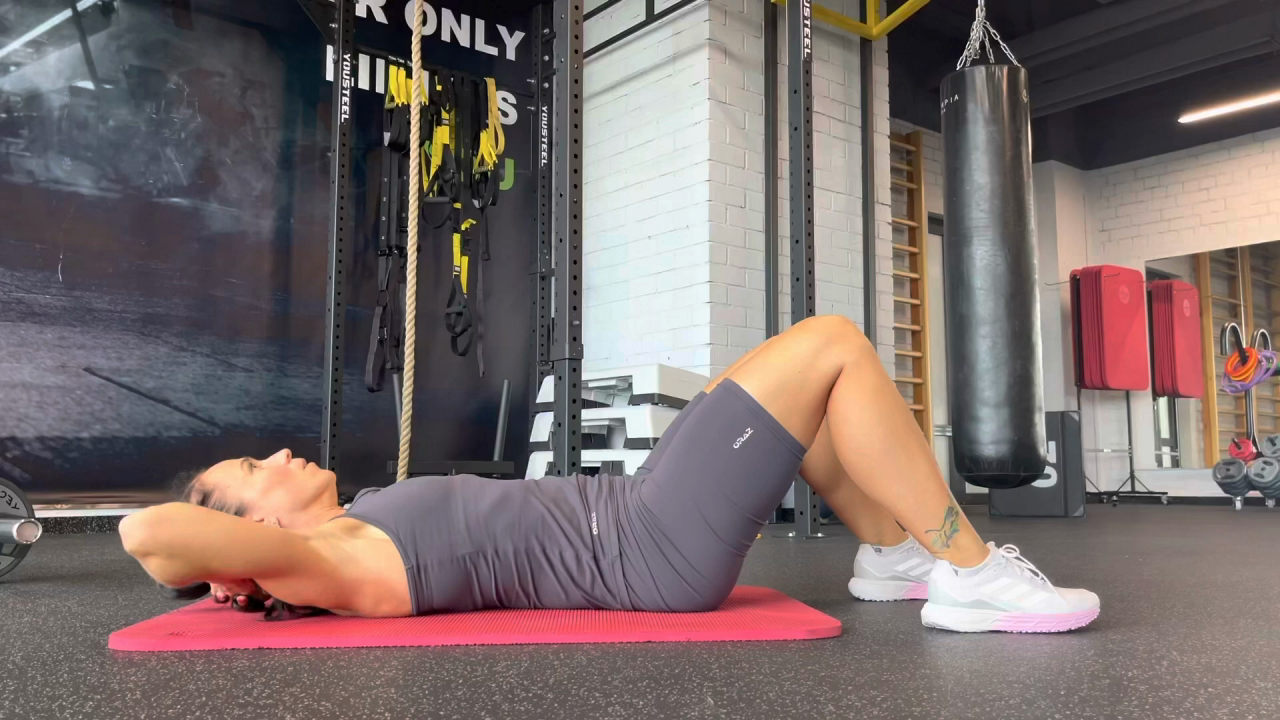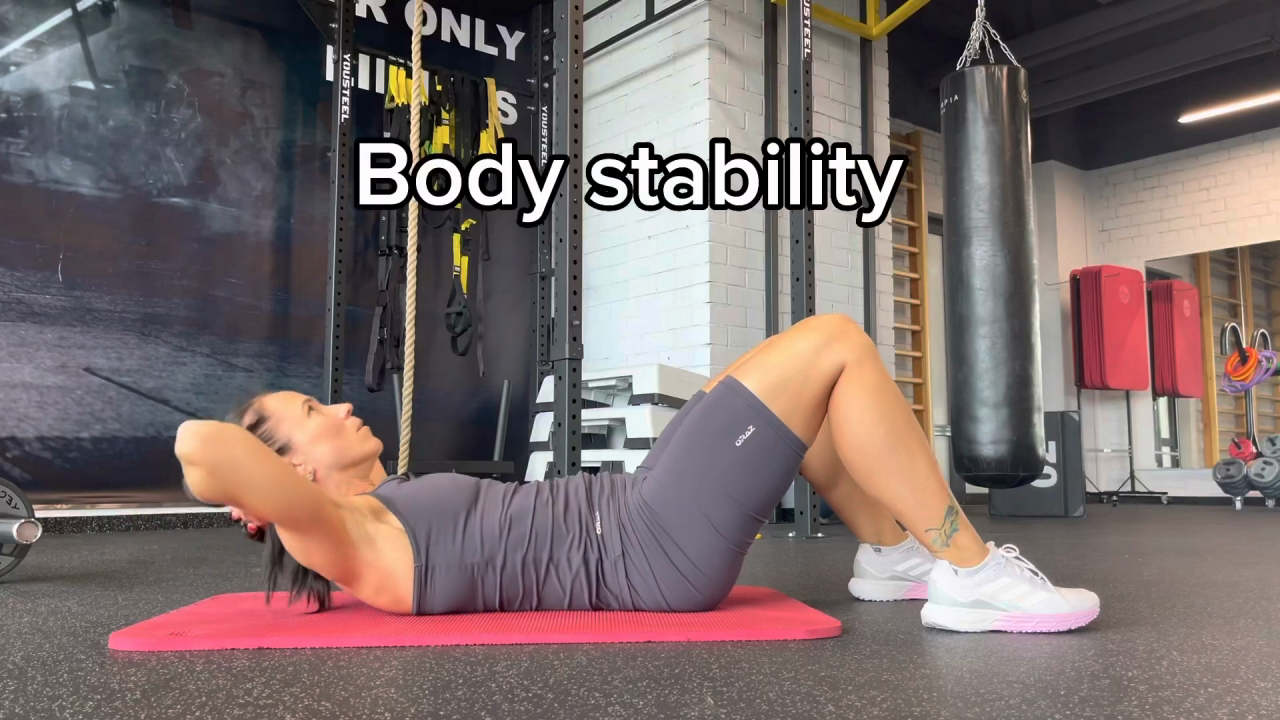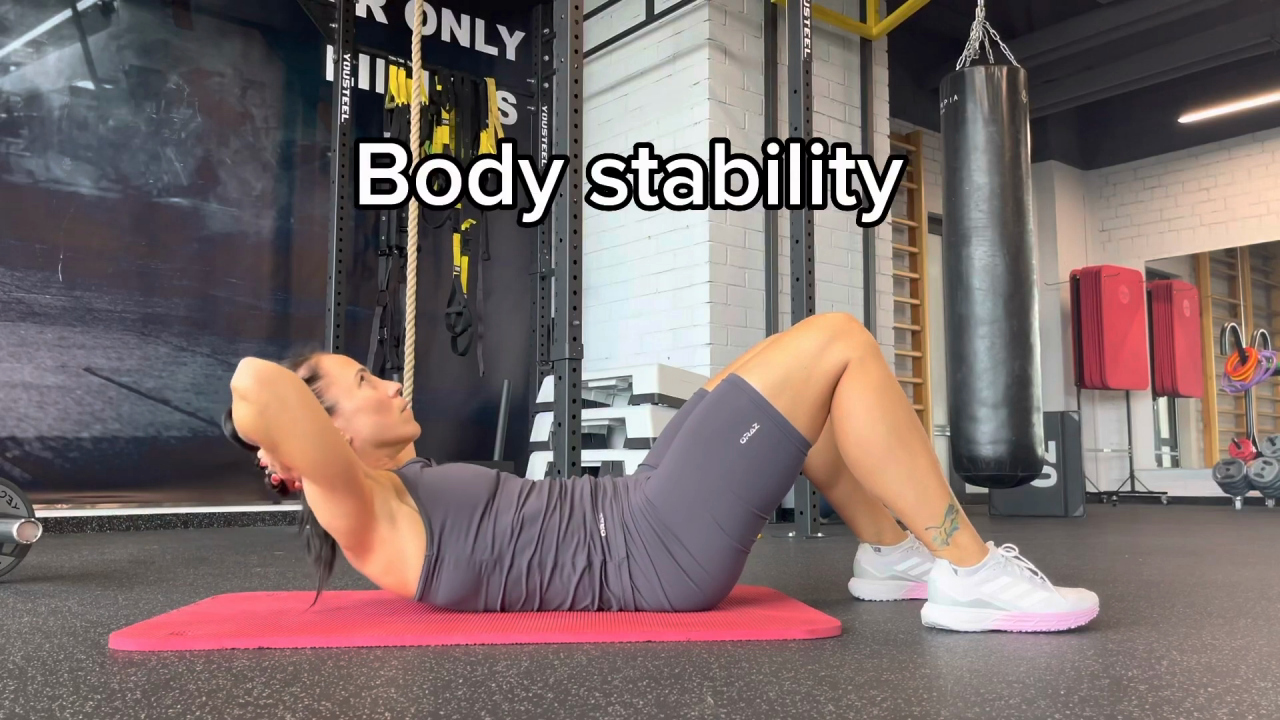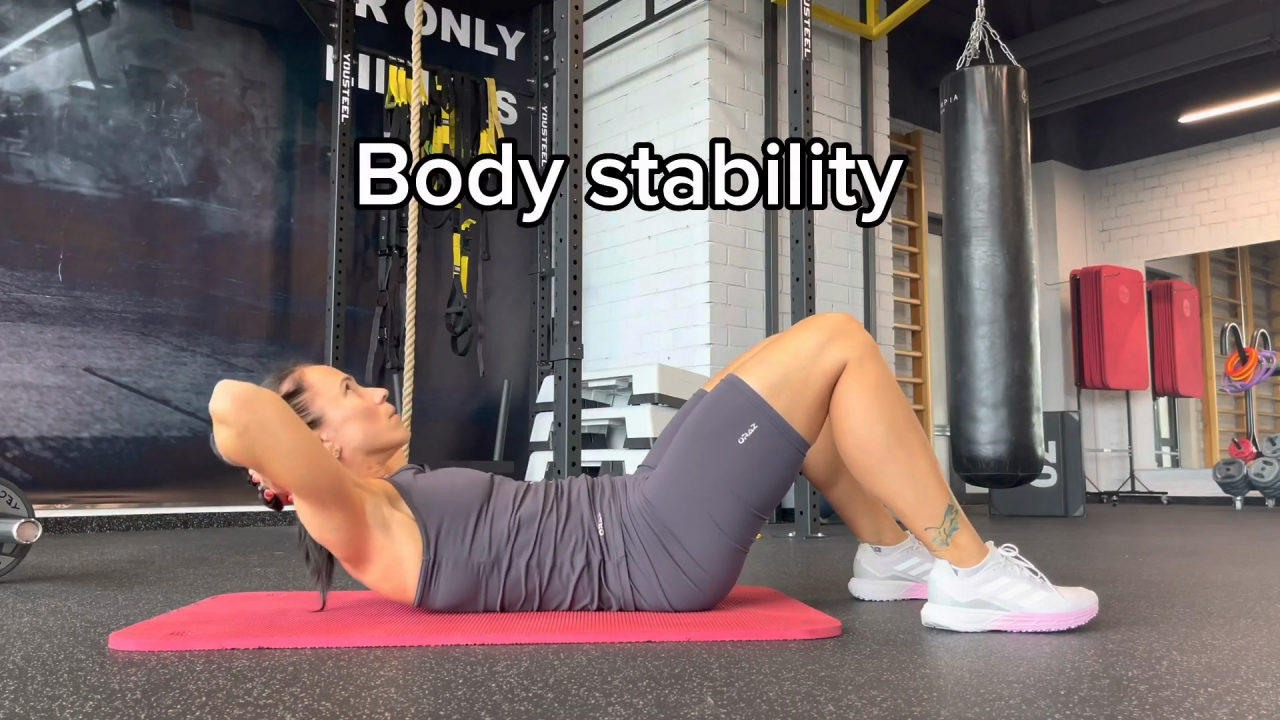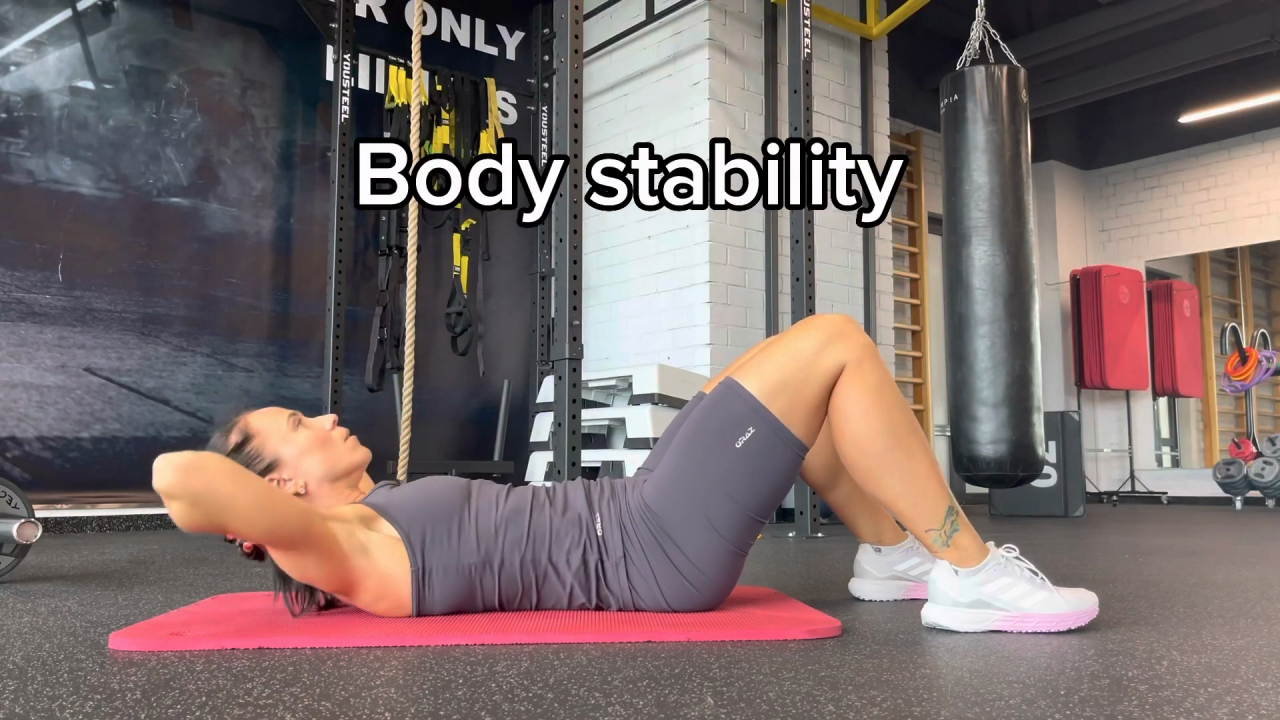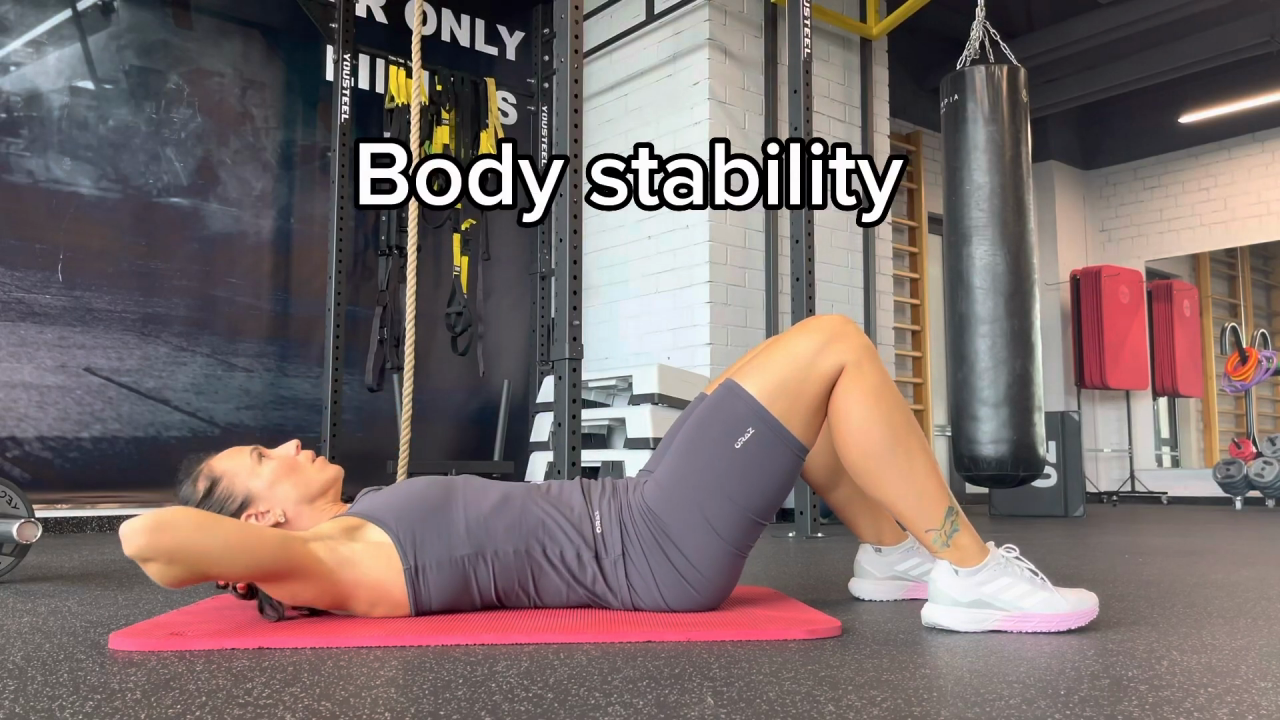
dt=0.3s
person 1, frame 1
left shoulder: (358, 536)
right shoulder: (342, 567)
right elbow: (149, 532)
right wrist: (203, 546)
left hip: (630, 518)
right hip: (657, 551)
left knee: (809, 373)
right knee: (836, 346)
left ankle: (891, 555)
right ankle: (972, 576)
person 1, frame 2
left shoulder: (382, 518)
right shoulder: (355, 542)
right elbow: (198, 447)
right wrist: (255, 488)
left hip: (634, 516)
right hip: (655, 552)
left knee: (811, 374)
right knee: (837, 345)
left ankle: (892, 553)
right ankle: (972, 576)
person 1, frame 3
left shoulder: (399, 493)
right shoulder: (369, 515)
right elbow: (256, 385)
right wrist: (285, 448)
left hip: (639, 524)
right hip: (658, 556)
left knee: (814, 374)
right knee: (841, 343)
left ankle: (891, 556)
right ankle: (971, 576)
person 1, frame 4
left shoulder: (390, 502)
right shoulder: (363, 525)
right elbow: (234, 401)
right wrist: (273, 463)
left hip: (635, 518)
right hip: (657, 553)
left knee: (811, 373)
right knee: (838, 343)
left ankle: (891, 554)
right ankle: (971, 576)
person 1, frame 5
left shoulder: (371, 521)
right shoulder: (346, 548)
right elbow: (174, 478)
right wrist: (240, 498)
left hip: (635, 520)
right hip: (657, 552)
left knee: (806, 374)
right knee: (836, 343)
left ankle: (891, 556)
right ankle: (973, 576)
person 1, frame 6
left shoulder: (356, 529)
right shoulder: (337, 563)
right elbow: (145, 535)
right wrist: (239, 550)
left hip: (632, 516)
right hip: (657, 551)
left knee: (809, 373)
right knee: (837, 344)
left ankle: (890, 554)
right ankle: (973, 576)
